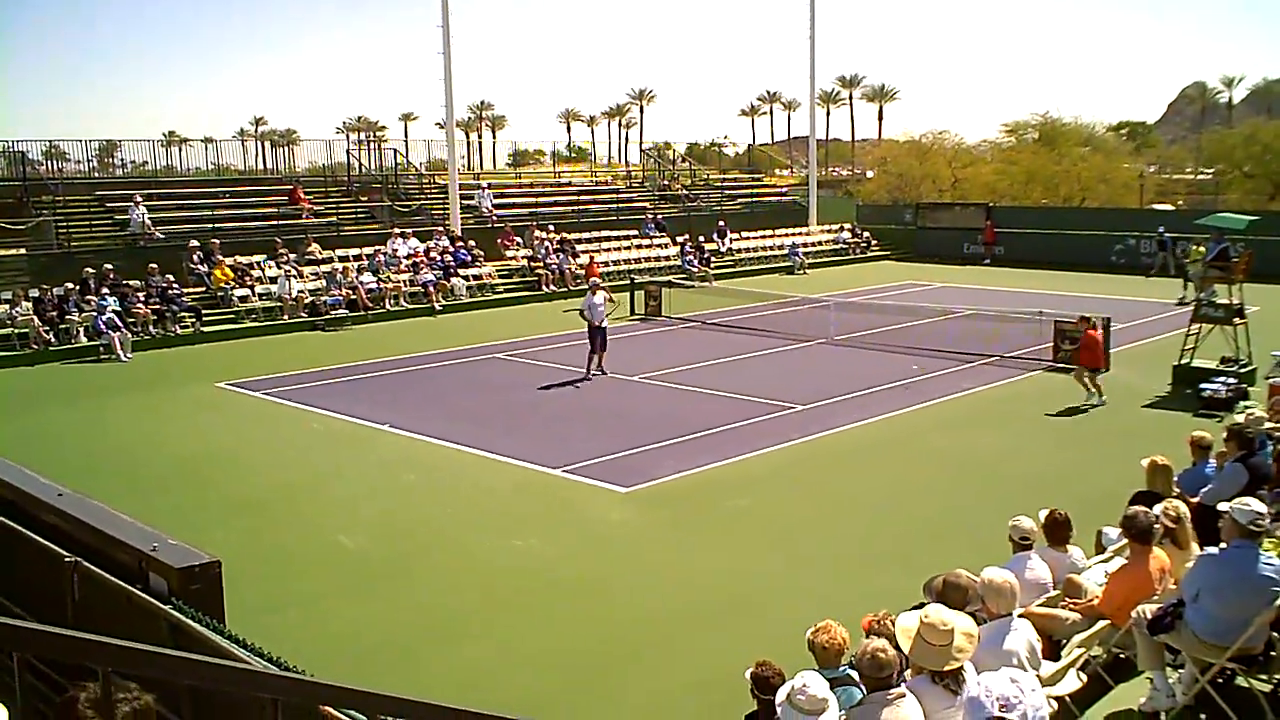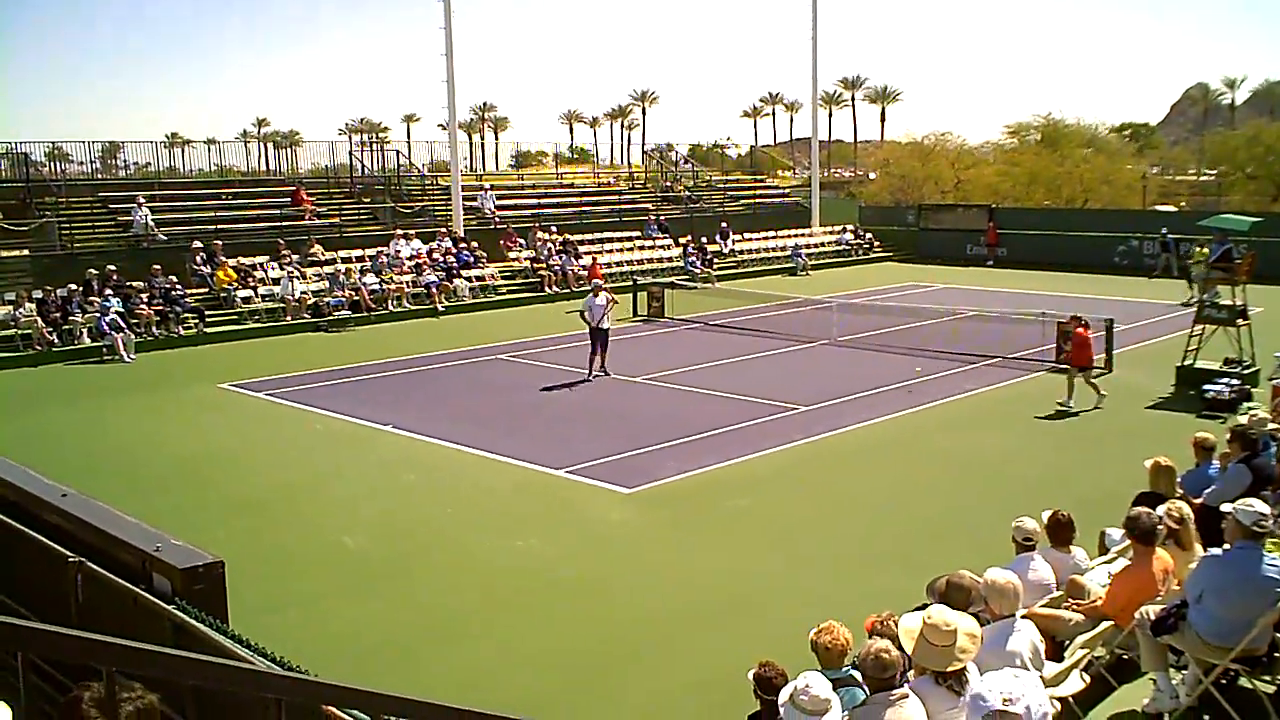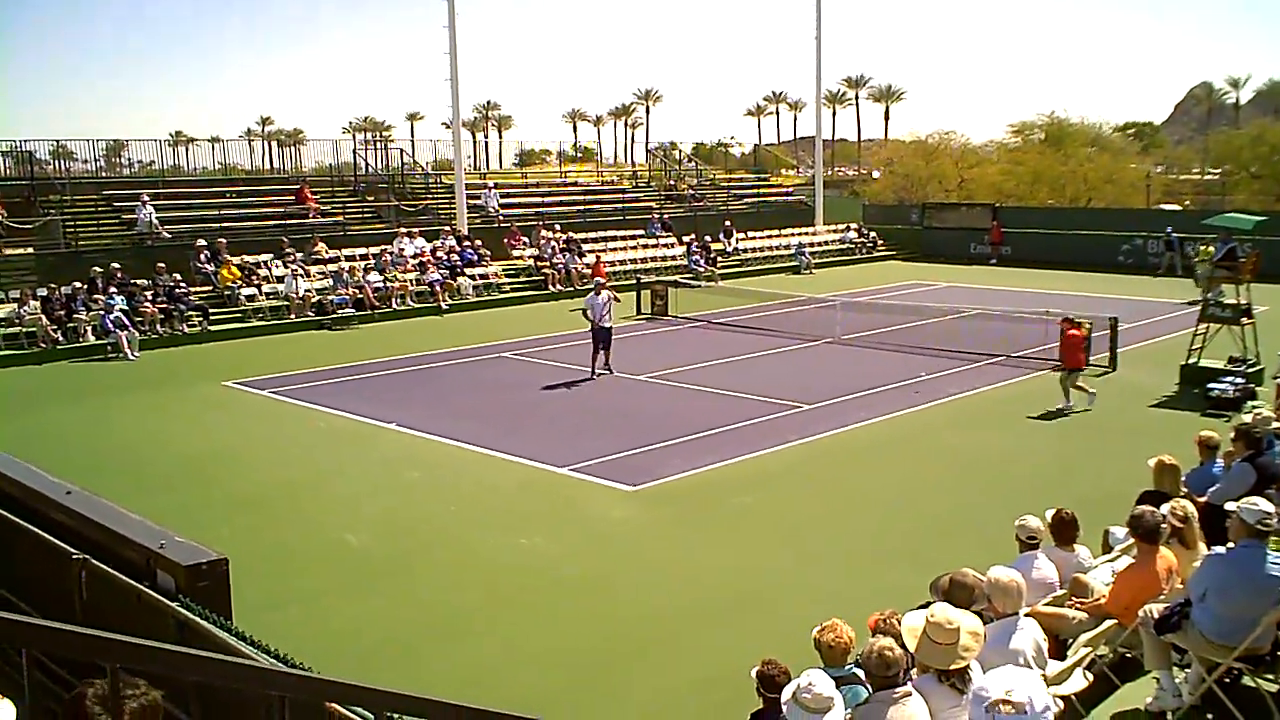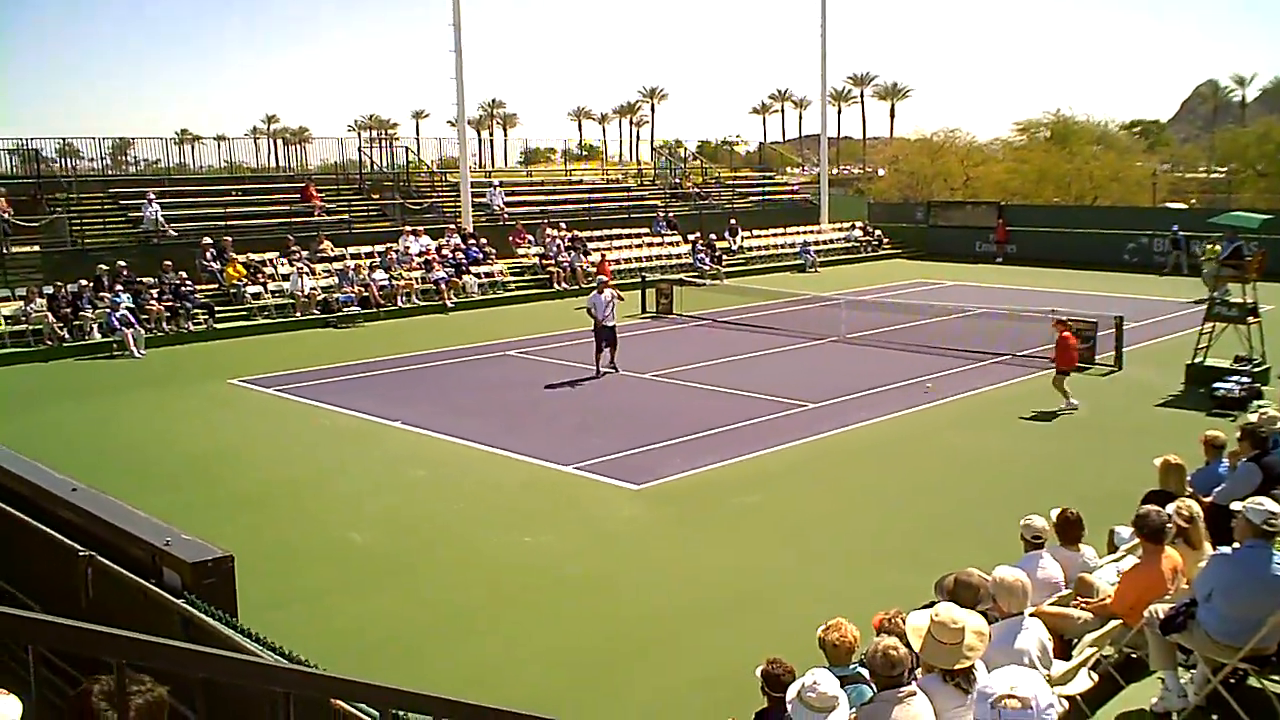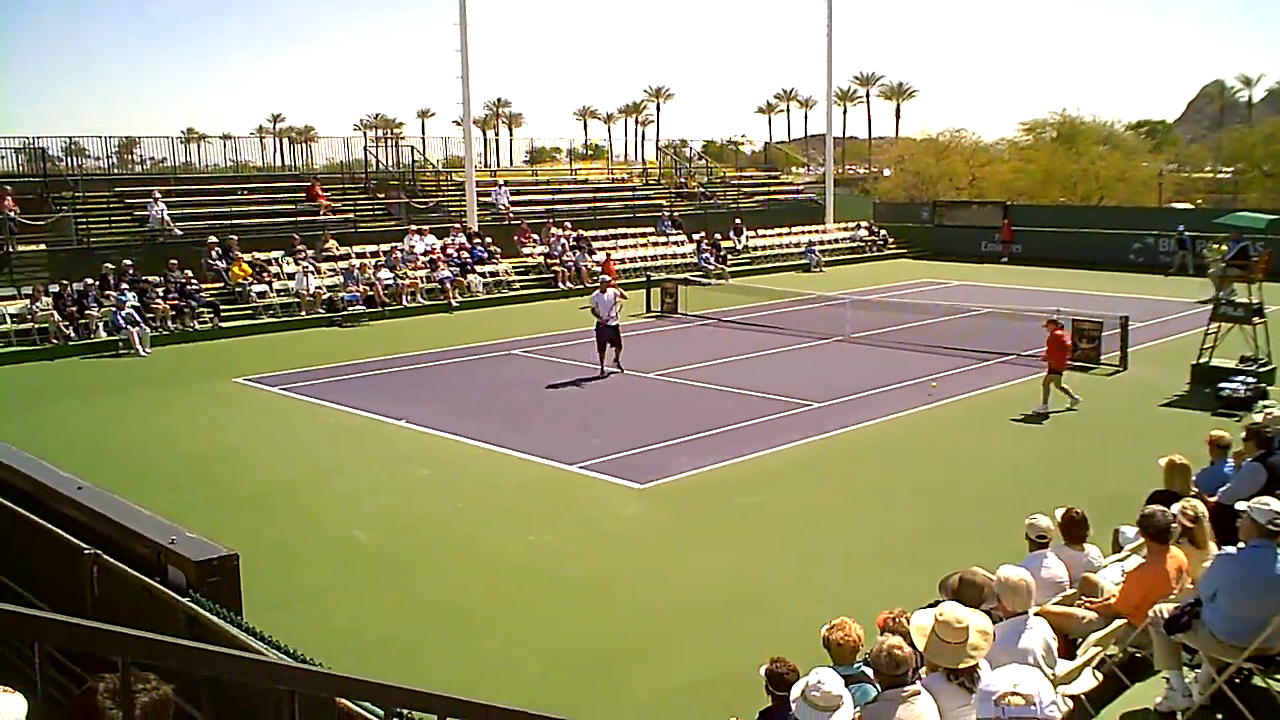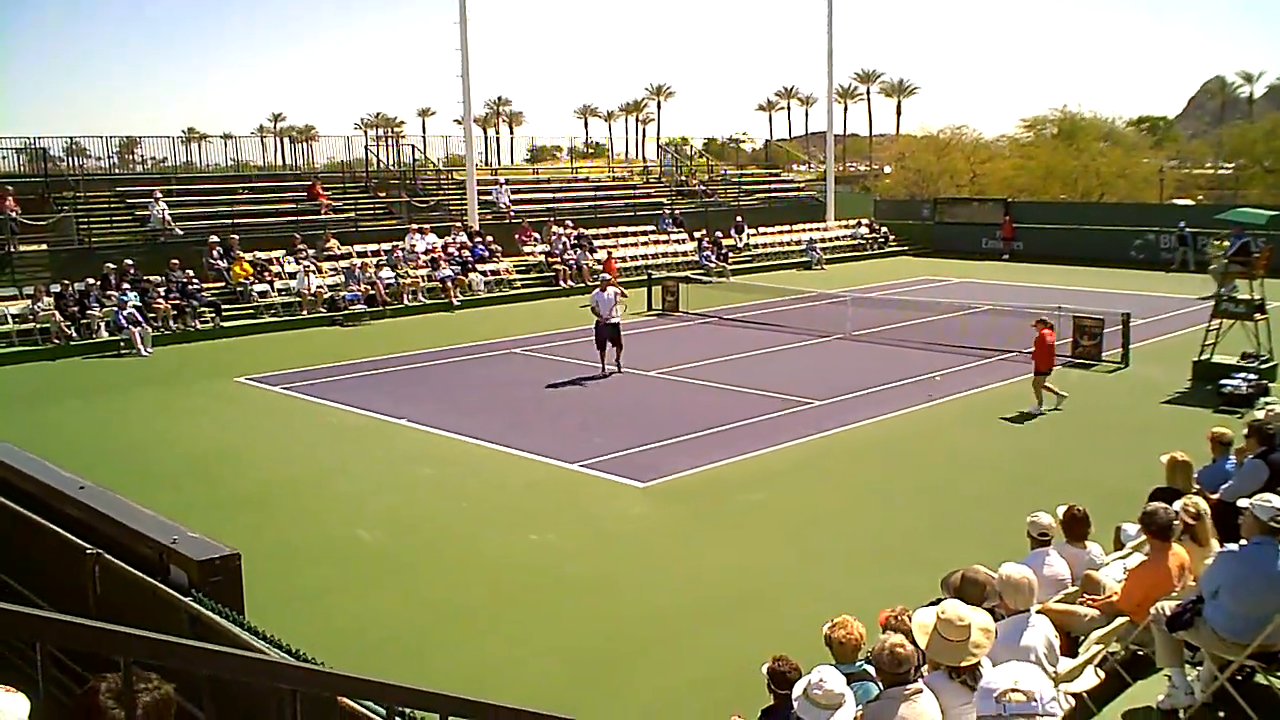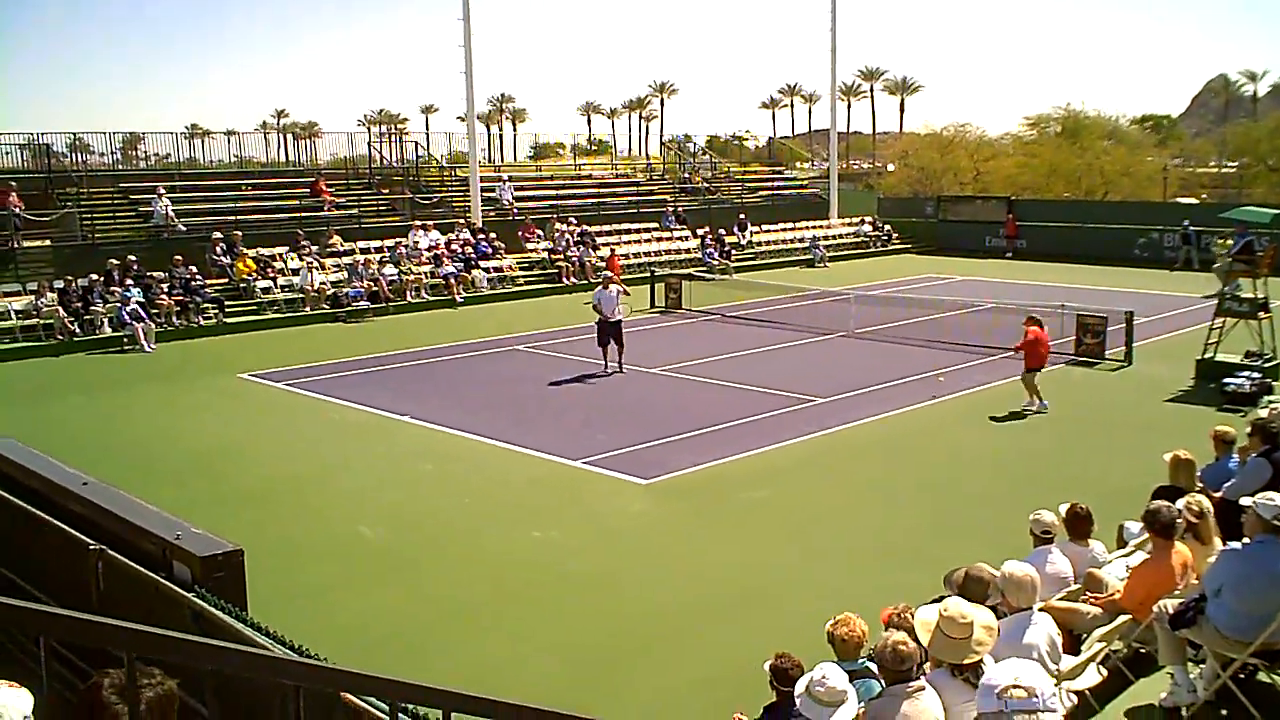
dt=0.1s
person 1, frame 1
left shoulder: (1211, 560)
left elbow: (1185, 593)
left hip: (1208, 642)
right hip: (1252, 646)
left knee: (1141, 616)
left ankle: (1163, 693)
right ankle: (1186, 686)
person 1, frame 2
left shoulder: (1215, 561)
left elbow: (1189, 594)
left hip: (1211, 643)
right hip: (1256, 647)
left knee: (1145, 616)
left ankle: (1167, 693)
right ankle: (1190, 687)
person 1, frame 3
left shoulder: (1219, 559)
left elbow: (1193, 593)
left hip: (1214, 642)
right hip: (1259, 645)
left knee: (1148, 615)
left ankle: (1169, 692)
right ankle: (1193, 686)
person 1, frame 4
left shoulder: (1225, 559)
left elbow: (1198, 593)
left hip: (1220, 642)
left knee: (1153, 615)
left ankle: (1175, 692)
right ankle: (1199, 687)
person 1, frame 5
left shoulder: (1229, 559)
left elbow: (1202, 593)
left hip: (1225, 642)
left knee: (1158, 615)
left ankle: (1180, 692)
right ankle: (1204, 686)
person 1, frame 6
left shoulder: (1232, 556)
left elbow: (1204, 590)
left hip: (1226, 639)
left knee: (1160, 612)
left ankle: (1181, 689)
right ankle: (1205, 684)
person 1, frame 7
left shoulder: (1234, 555)
left elbow: (1208, 588)
left hip: (1229, 637)
left knee: (1162, 610)
left ankle: (1184, 687)
right ankle: (1208, 682)
